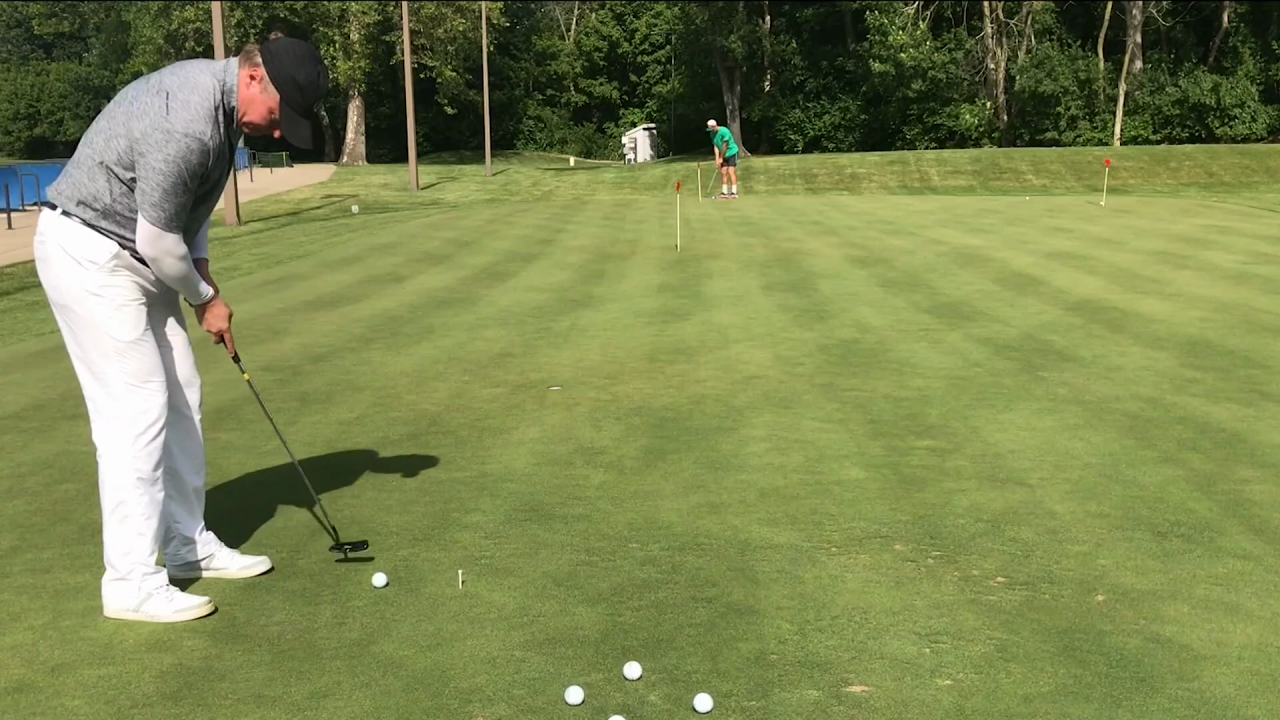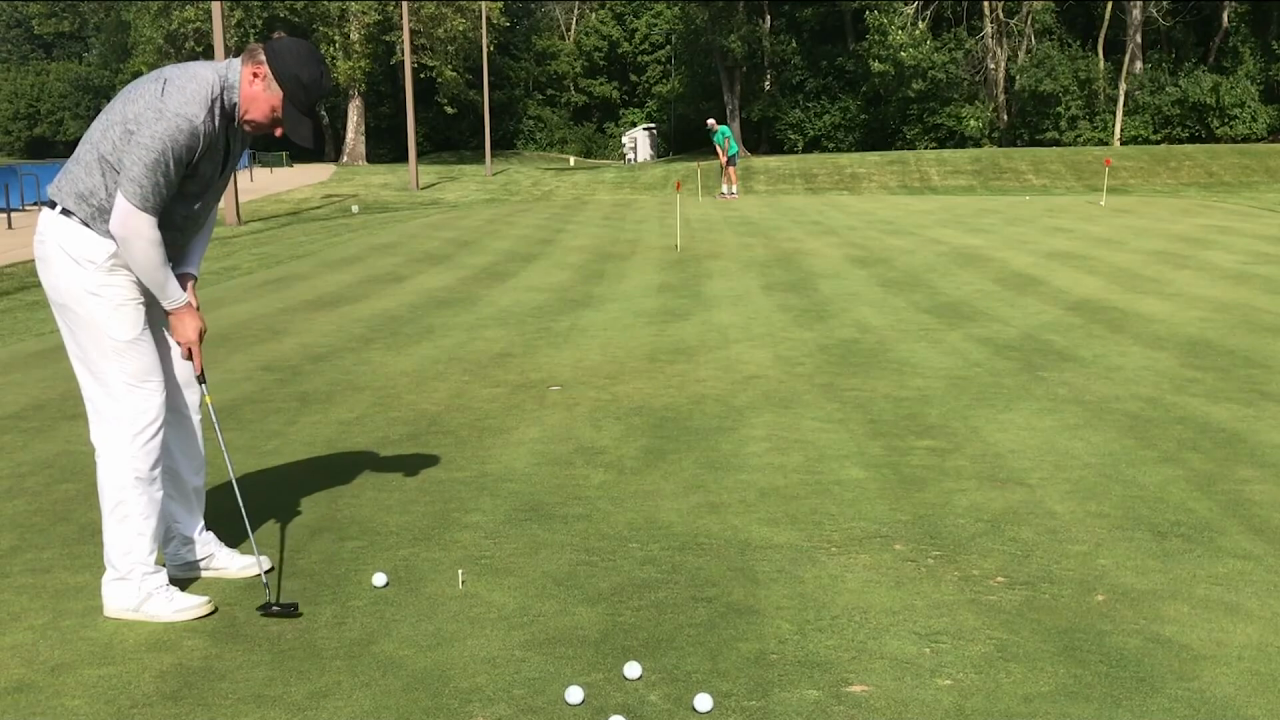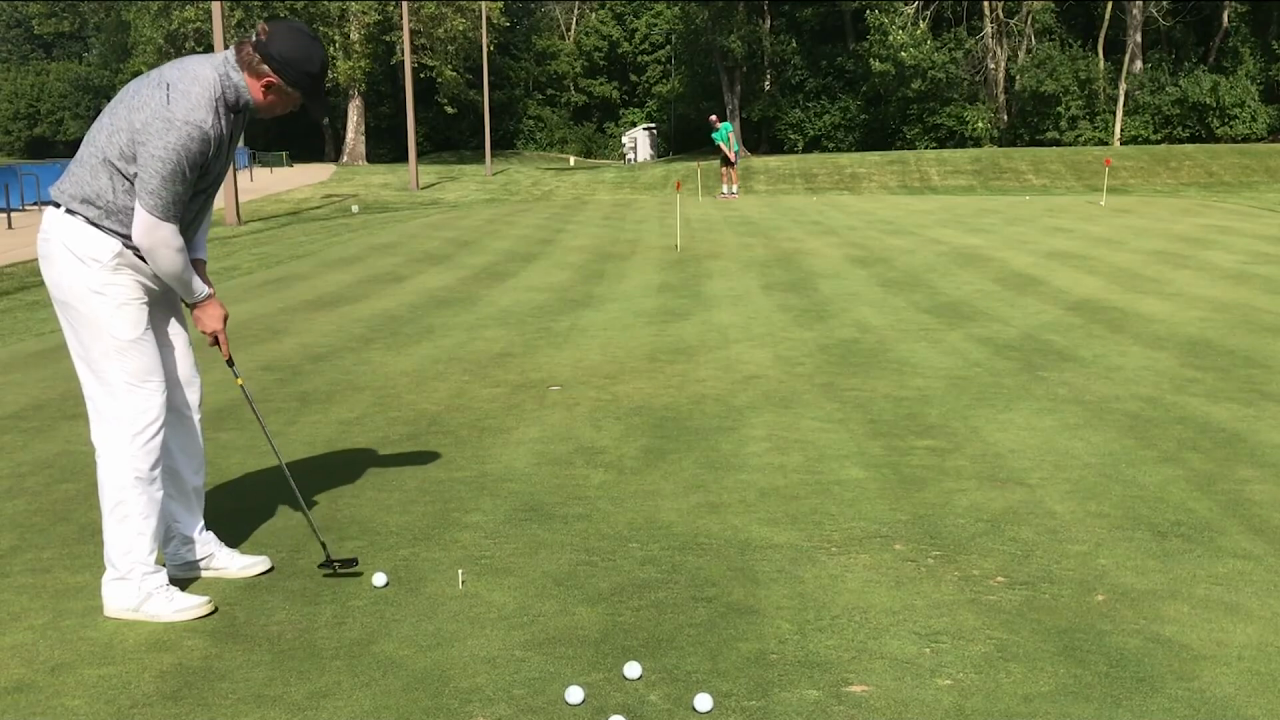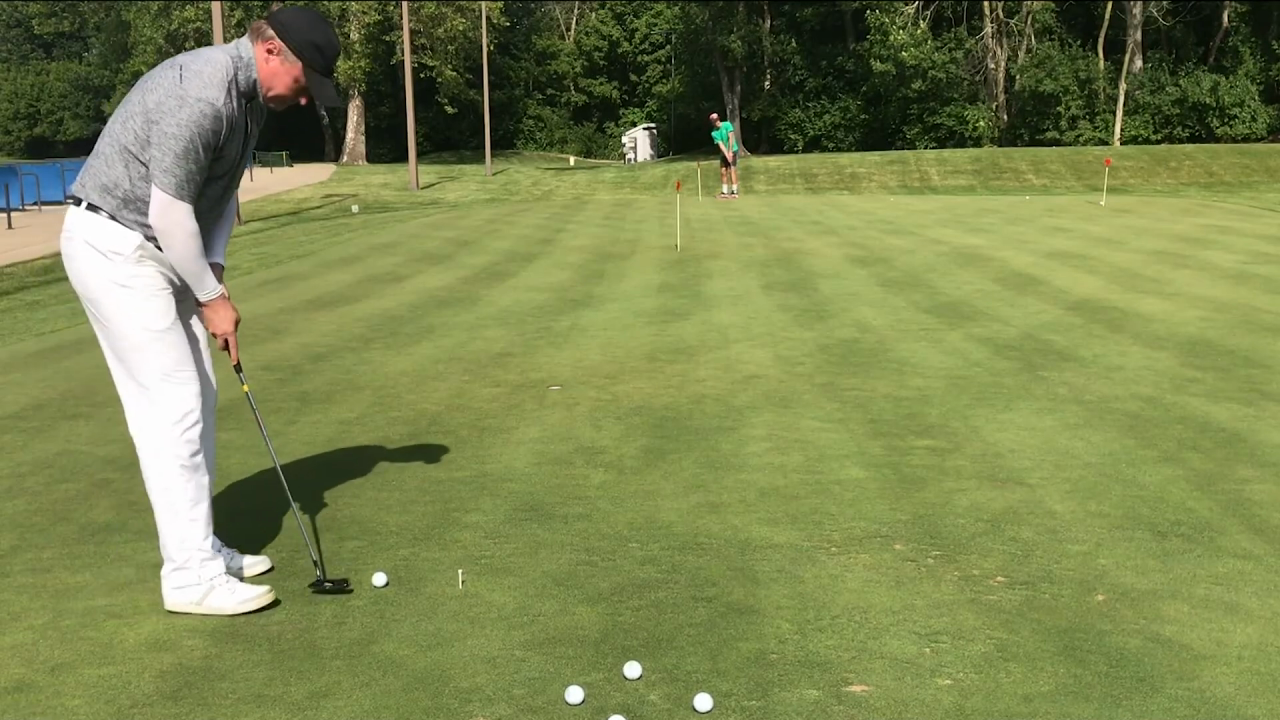
dt=0.7s
person 1, frame 1
left shoulder: (225, 99)
right shoulder: (186, 122)
right elbow: (158, 237)
left wrist: (201, 262)
right wrist: (204, 298)
left hip: (132, 252)
right hip: (87, 251)
left knee: (179, 396)
right knee: (136, 407)
left ankle: (188, 545)
right ankle: (131, 582)
person 1, frame 2
left shoulder: (233, 110)
right shoulder: (181, 108)
left elbow: (201, 202)
right elbow: (129, 222)
left wrist: (185, 278)
right wrist: (176, 306)
left hip: (134, 253)
right hip: (87, 249)
left knee: (179, 398)
right knee: (134, 408)
left ankle: (187, 545)
right ankle: (131, 583)
person 1, frame 3
left shoulder: (225, 89)
right shoulder: (187, 116)
right elbow: (153, 232)
left wrist: (199, 266)
right wrist: (200, 297)
left hip: (134, 251)
right hip: (93, 251)
left knee: (179, 397)
right knee: (135, 408)
left ankle: (188, 545)
right ankle: (132, 583)
person 1, frame 4
left shoulder: (246, 92)
right shoulder: (198, 95)
left elbow: (220, 191)
right elbow: (169, 213)
left wrist: (214, 272)
right wrist: (211, 297)
left hip: (155, 246)
right hip: (113, 244)
left knee: (193, 396)
right knee: (170, 401)
left ankle: (196, 544)
right ankle: (191, 573)
